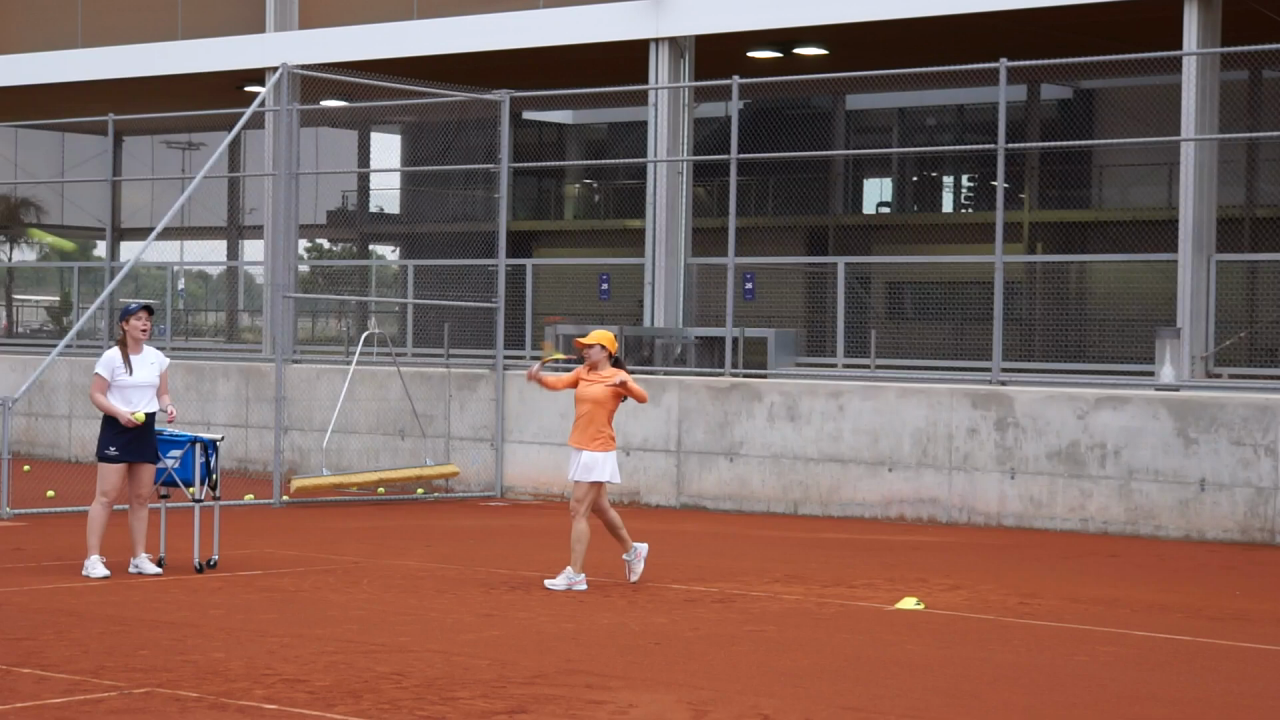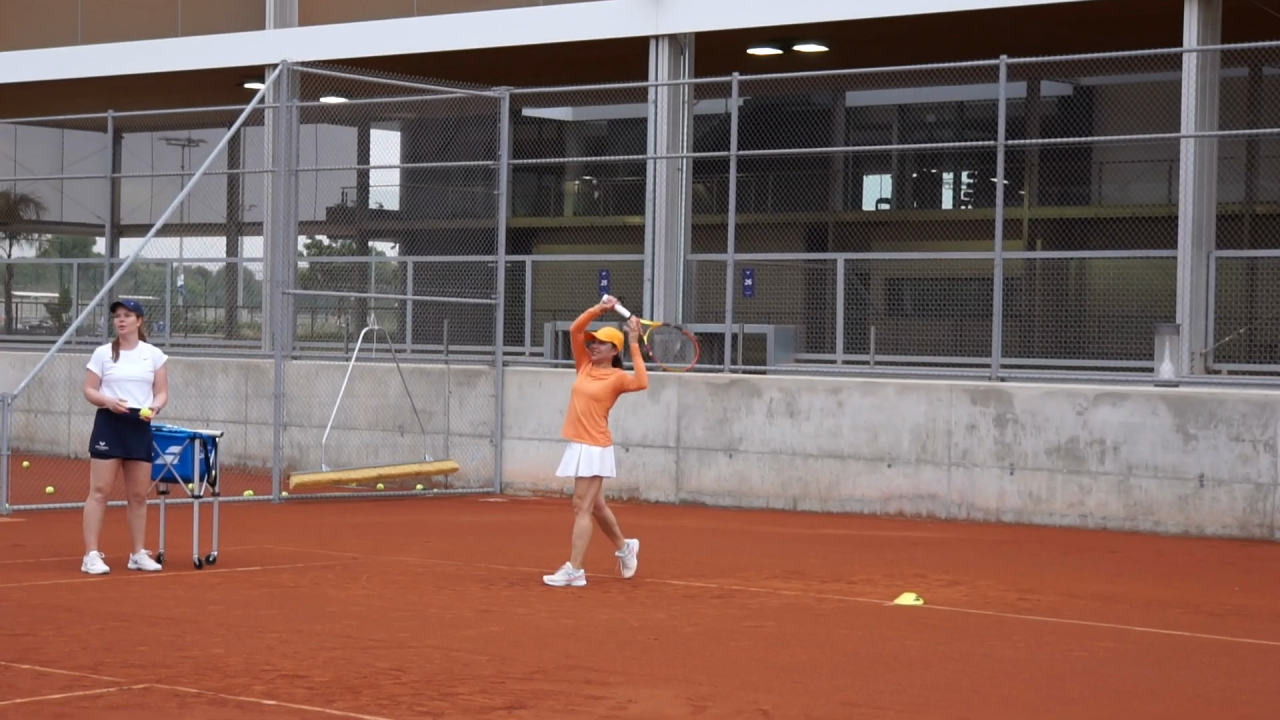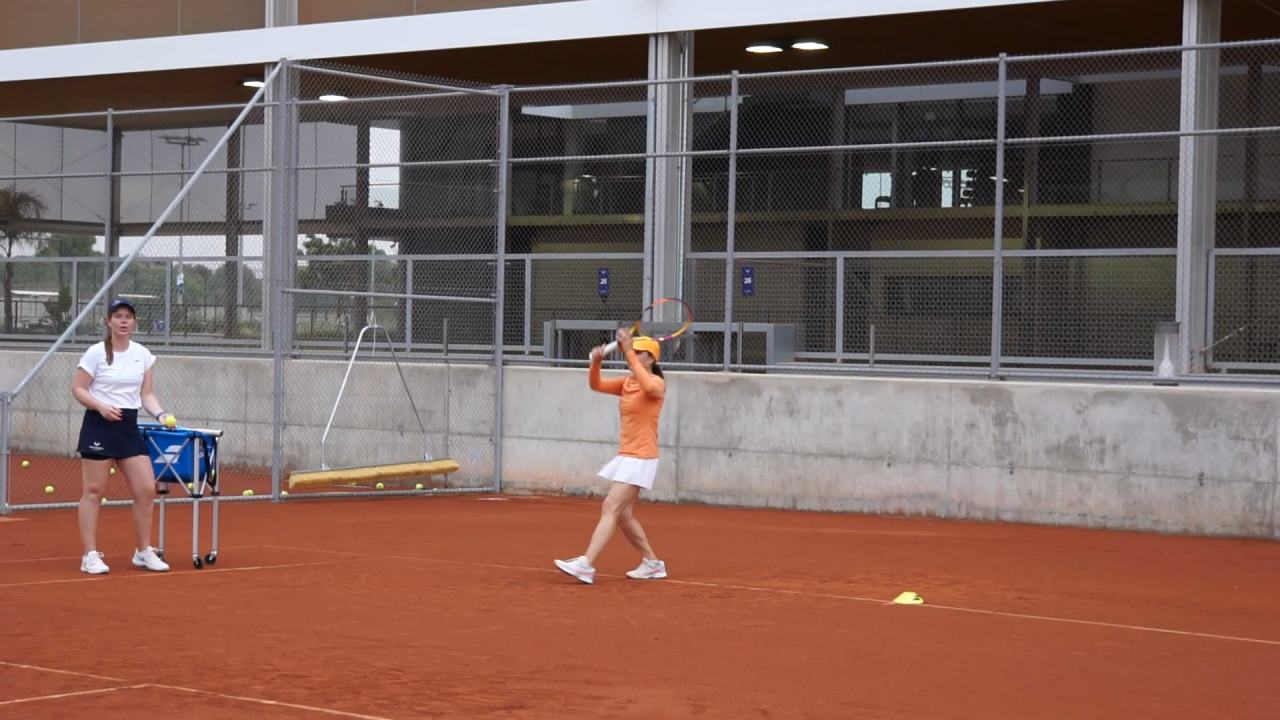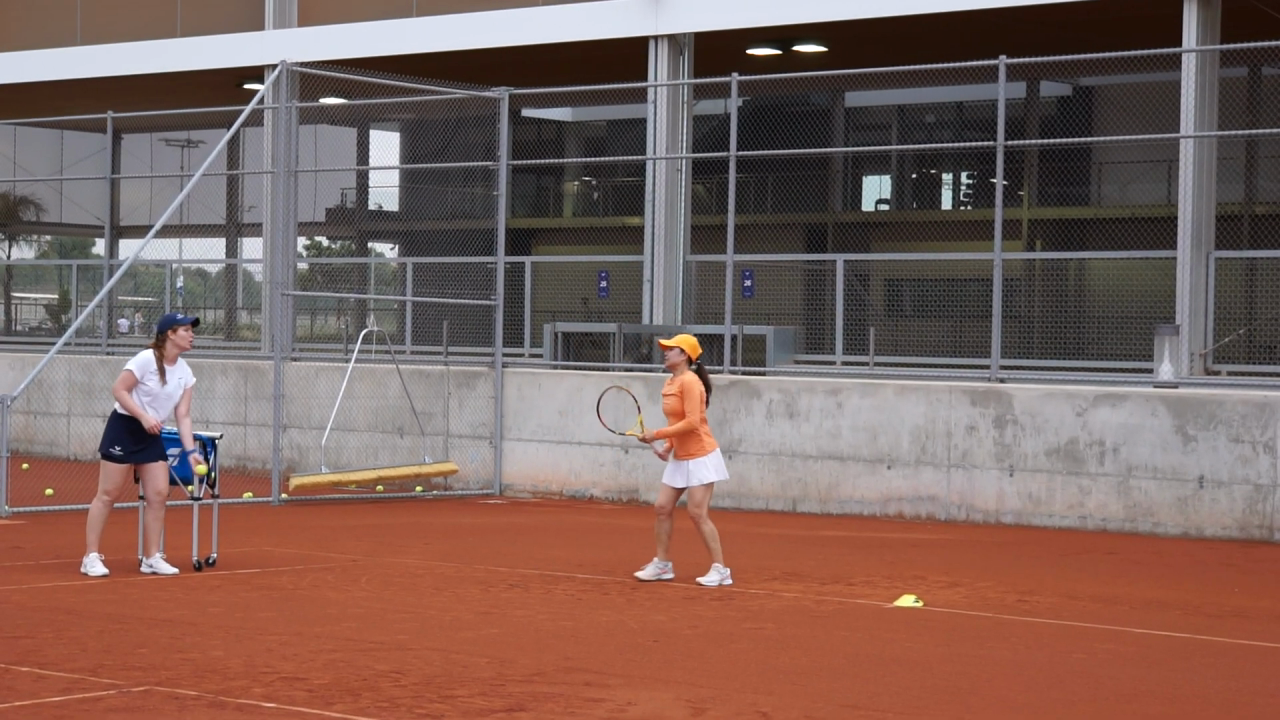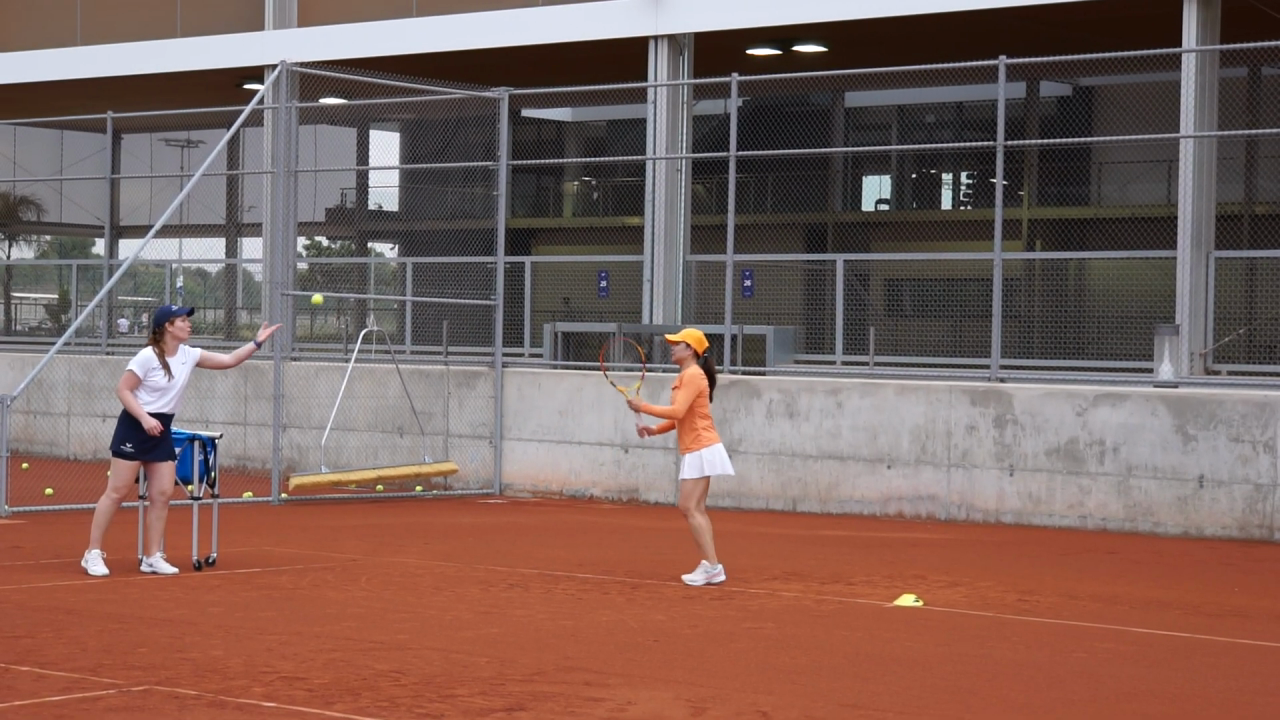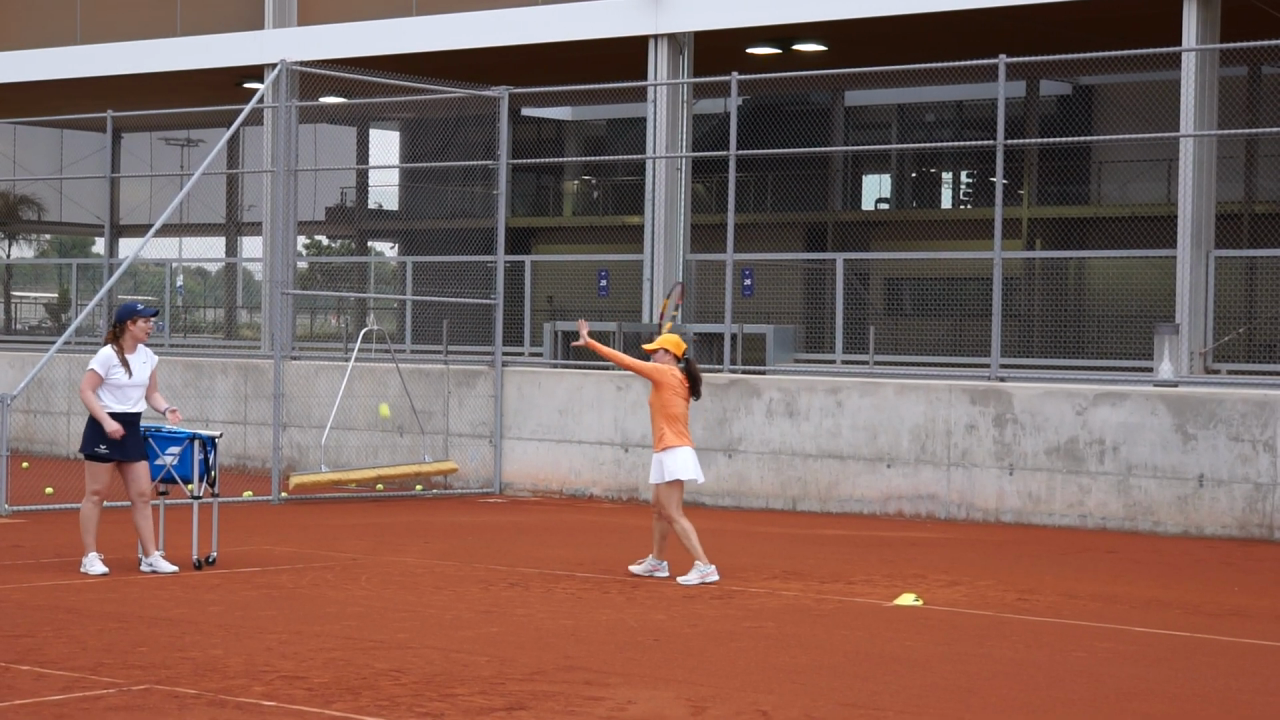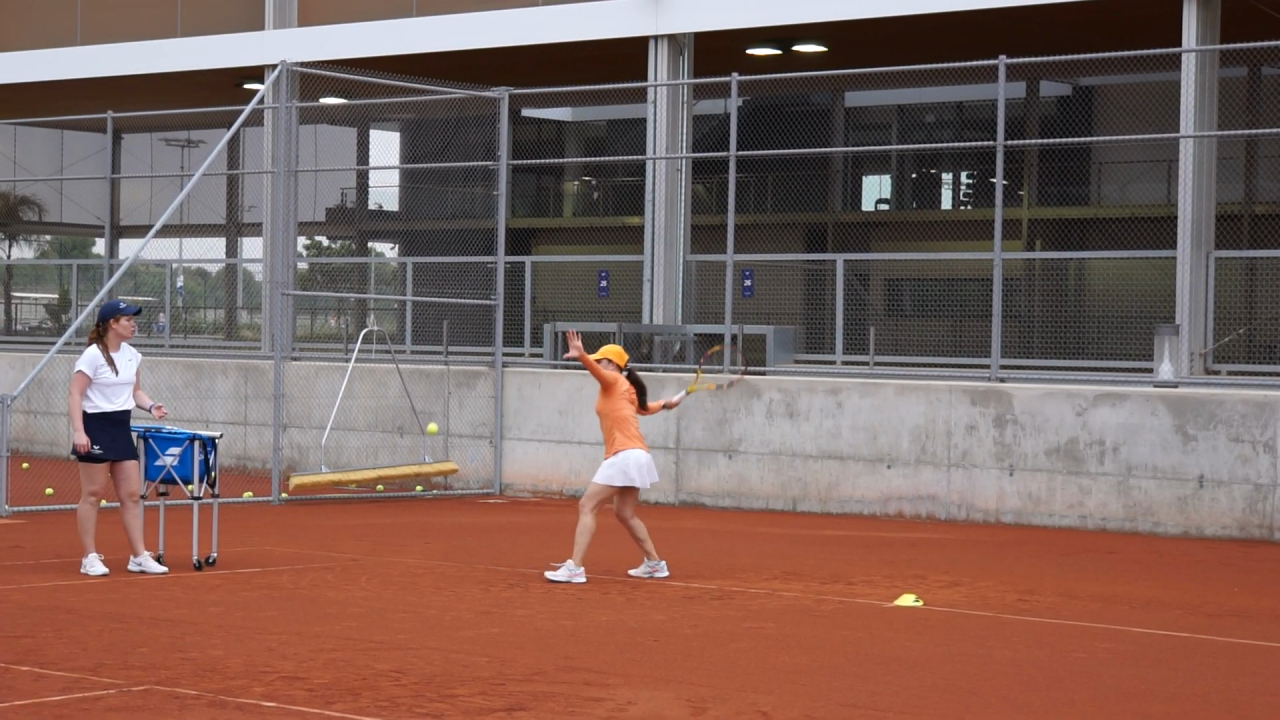
dt=0.5s
person 1, frame 1
left shoulder: (157, 358)
right shoulder: (111, 357)
left elbow: (162, 393)
right elbow: (96, 395)
left wrist: (169, 407)
right wrist: (119, 413)
left hip: (145, 432)
right hip: (116, 430)
left knee: (141, 498)
right knee: (106, 496)
left ankle: (139, 558)
right ankle: (92, 560)
person 1, frame 2
left shoulder: (154, 355)
right shoulder: (103, 353)
left elbow: (161, 393)
right elbow: (88, 390)
left wrist: (155, 407)
right wrist: (108, 401)
left hip: (140, 428)
right hip: (109, 425)
left knee: (138, 496)
right knee: (100, 492)
left ankle: (138, 555)
right ankle: (91, 555)
person 1, frame 3
left shoulder: (143, 355)
right shoulder: (96, 353)
left elbow: (146, 394)
right elbow: (78, 389)
left wrist: (161, 414)
right wrist: (100, 406)
left hip: (129, 427)
right hip: (99, 426)
left knee: (146, 490)
right knee: (94, 492)
left ankle: (144, 552)
right ankle: (90, 555)
person 1, frame 4
left shoulder: (185, 372)
right shoulder: (146, 359)
left elbow: (183, 416)
right elbow: (119, 390)
left wrist: (190, 451)
right wrist: (144, 416)
left hip: (151, 437)
right hip: (123, 429)
left knee: (159, 495)
right knee: (108, 495)
left ankle: (152, 558)
right ankle: (91, 557)
person 1, frame 5
left shoulder: (189, 354)
right shoulder: (147, 356)
left elbow: (228, 360)
right elbow: (123, 390)
left wrist: (256, 343)
right wrist: (144, 418)
left hip: (162, 431)
right hip: (135, 427)
left knee: (162, 495)
right knee: (116, 492)
left ankle: (152, 557)
right ankle: (93, 554)
person 1, frame 6
left shoulder: (148, 357)
right shoulder: (107, 355)
left elbow: (151, 394)
right elbow: (86, 391)
left wrist: (167, 410)
right wrist: (106, 421)
left hip: (131, 430)
right hip: (104, 430)
left knee: (143, 494)
right knee: (97, 494)
left ankle: (151, 557)
right ankle: (91, 556)
person 1, frame 7
left shoulder: (132, 354)
right shoulder: (92, 355)
right elbow: (75, 394)
left wrist: (151, 406)
right wrist: (79, 431)
left hip: (121, 429)
right hip: (96, 428)
left knee: (132, 495)
right knee: (93, 495)
left ankle: (139, 556)
right ankle: (90, 557)
person 2, frame 1
left shoulder: (617, 376)
right shoulder: (581, 373)
left elbow: (643, 397)
right elbow: (556, 383)
left wrist: (624, 382)
right wrist: (538, 377)
left hip: (597, 452)
right hip: (581, 450)
left knee: (578, 510)
right knee: (599, 507)
left ankle: (574, 574)
right ankle: (633, 549)
person 2, frame 2
left shoulder: (617, 377)
right shoulder: (584, 365)
left elbow: (642, 384)
right elbow: (575, 330)
left wrist: (634, 344)
right wrist: (599, 309)
left hip: (594, 447)
right hip: (578, 445)
left knee: (581, 508)
right knee: (595, 505)
left ankle: (574, 570)
right ankle: (624, 547)
person 2, frame 3
left shoulder: (657, 384)
right shoulder: (625, 382)
left elbow: (647, 387)
right elbow: (596, 385)
left wrist: (633, 355)
right wrist: (595, 364)
left hip: (640, 459)
right hip: (625, 457)
left knee: (611, 509)
right knee: (623, 513)
left ankle: (585, 564)
right ankle: (652, 563)
person 2, frame 4
left shoulder: (689, 381)
right shoulder: (670, 382)
left elbow: (692, 422)
left wrist: (657, 435)
right wrist: (668, 446)
left hip: (700, 457)
right hip: (680, 458)
left knee: (698, 514)
right knee: (662, 508)
left ankle: (720, 569)
right ankle: (662, 563)
person 2, frame 5
left shoulder: (693, 374)
right shoulder: (685, 376)
left elbow: (677, 412)
left wrist: (643, 406)
right wrist: (654, 429)
left hip: (703, 449)
right hip: (694, 451)
left knee: (691, 509)
right knee: (690, 509)
left ankle: (712, 567)
right ankle: (709, 564)
person 2, frame 6
left shoulder: (665, 372)
right shoulder: (678, 379)
left elbow: (625, 361)
left wrist: (589, 342)
left hip: (672, 453)
right hip: (673, 452)
left knee: (672, 514)
right knee: (659, 508)
left ankle: (704, 566)
right ankle: (656, 561)
person 2, frame 7
left shoulder: (614, 380)
right shoulder: (627, 390)
left elbow: (598, 370)
right elbow: (644, 407)
left wrist: (581, 356)
right wrist: (665, 404)
left hip: (624, 457)
right hip: (633, 457)
left knee: (587, 506)
right knee: (625, 513)
left ankle: (574, 567)
right ankle: (653, 563)
